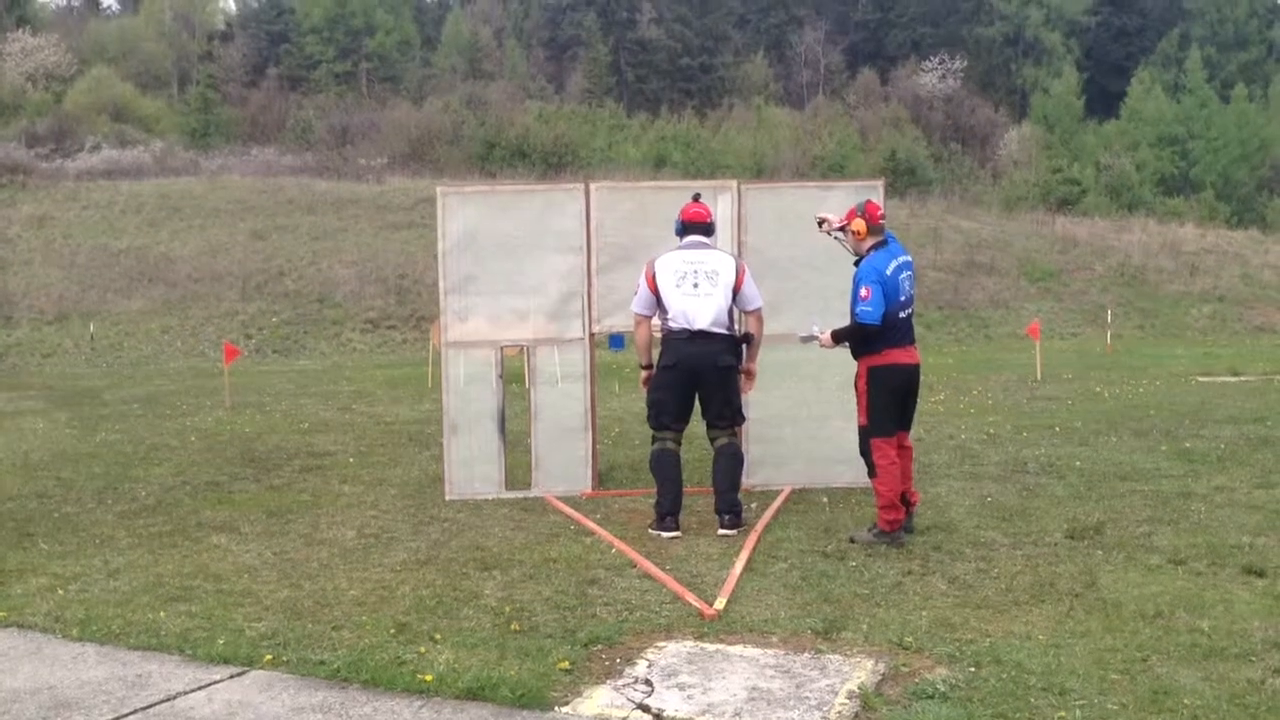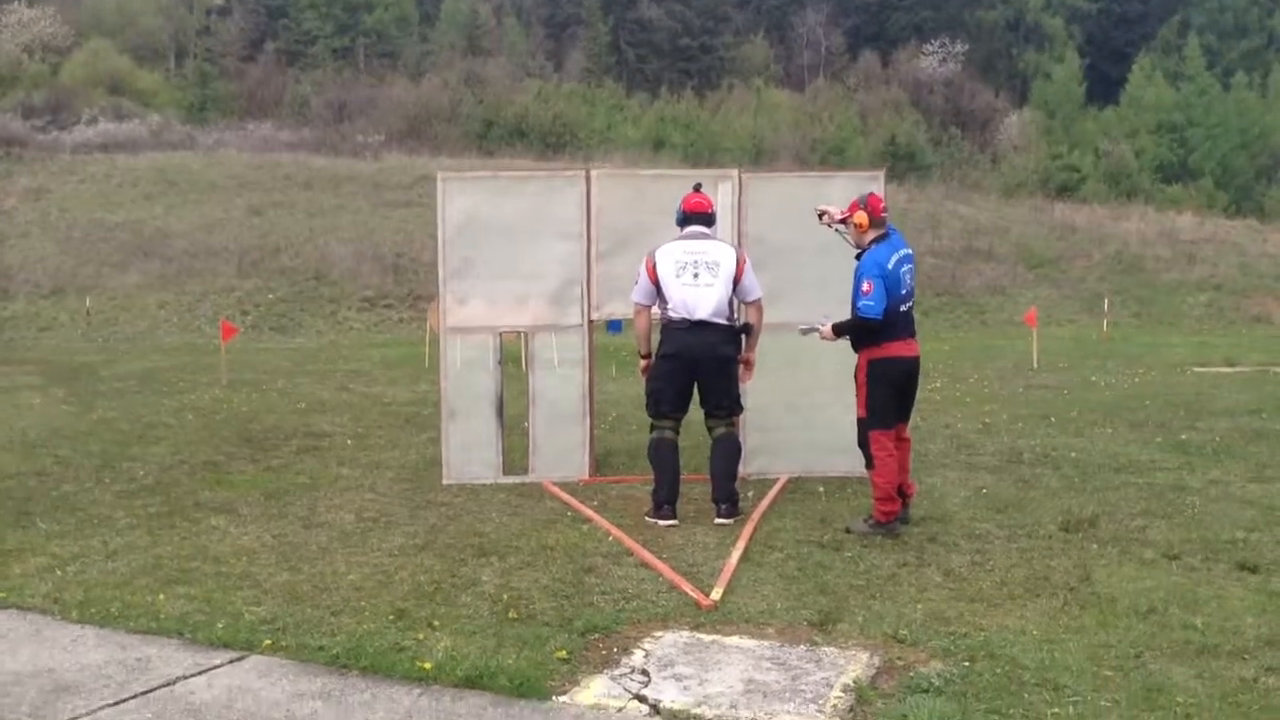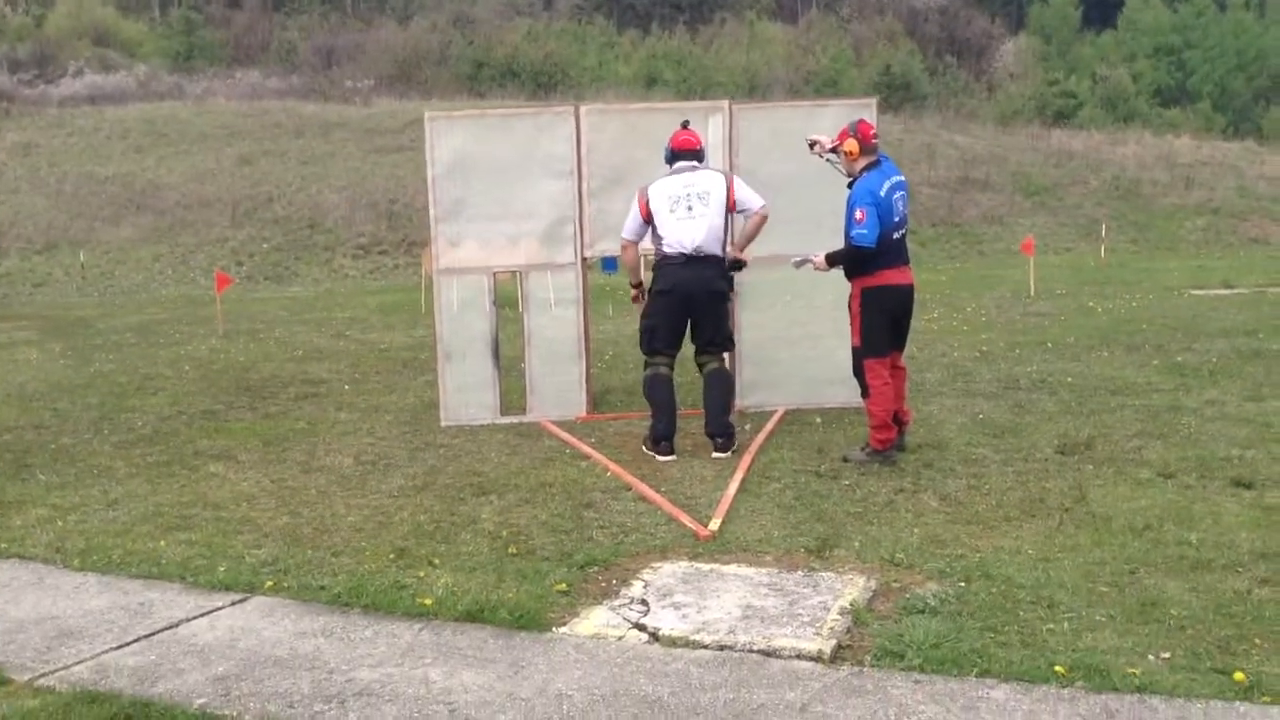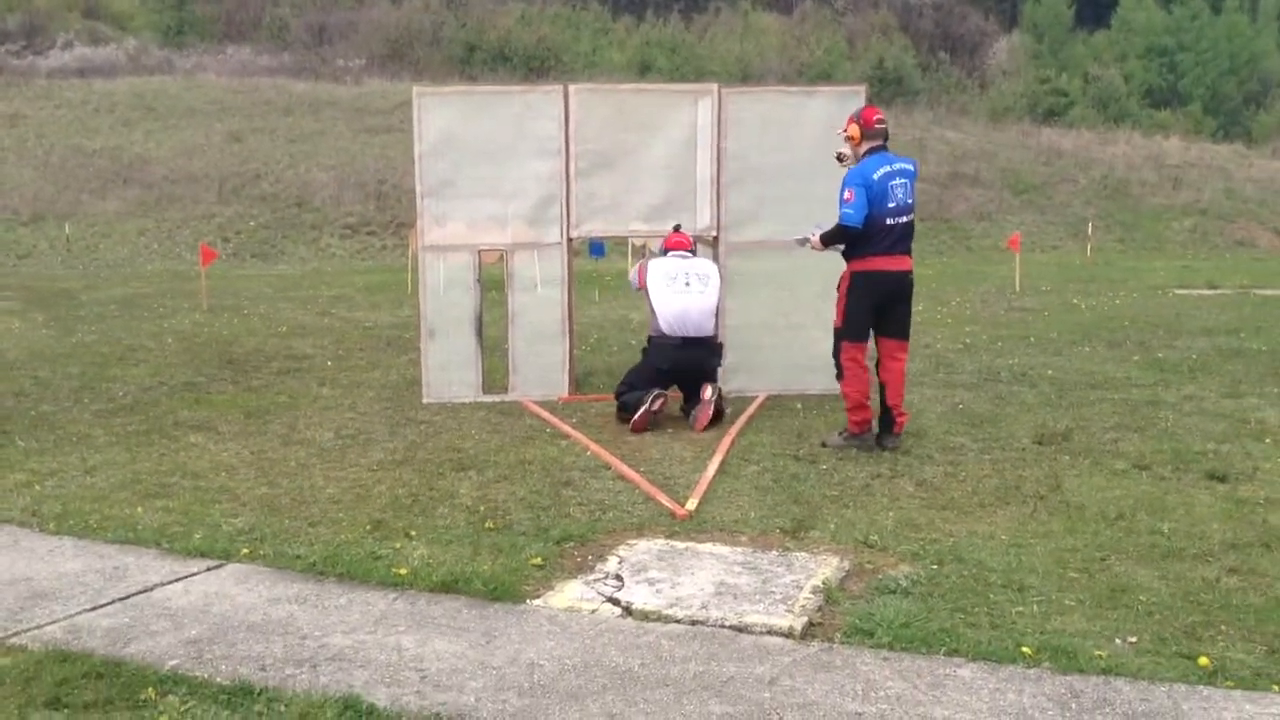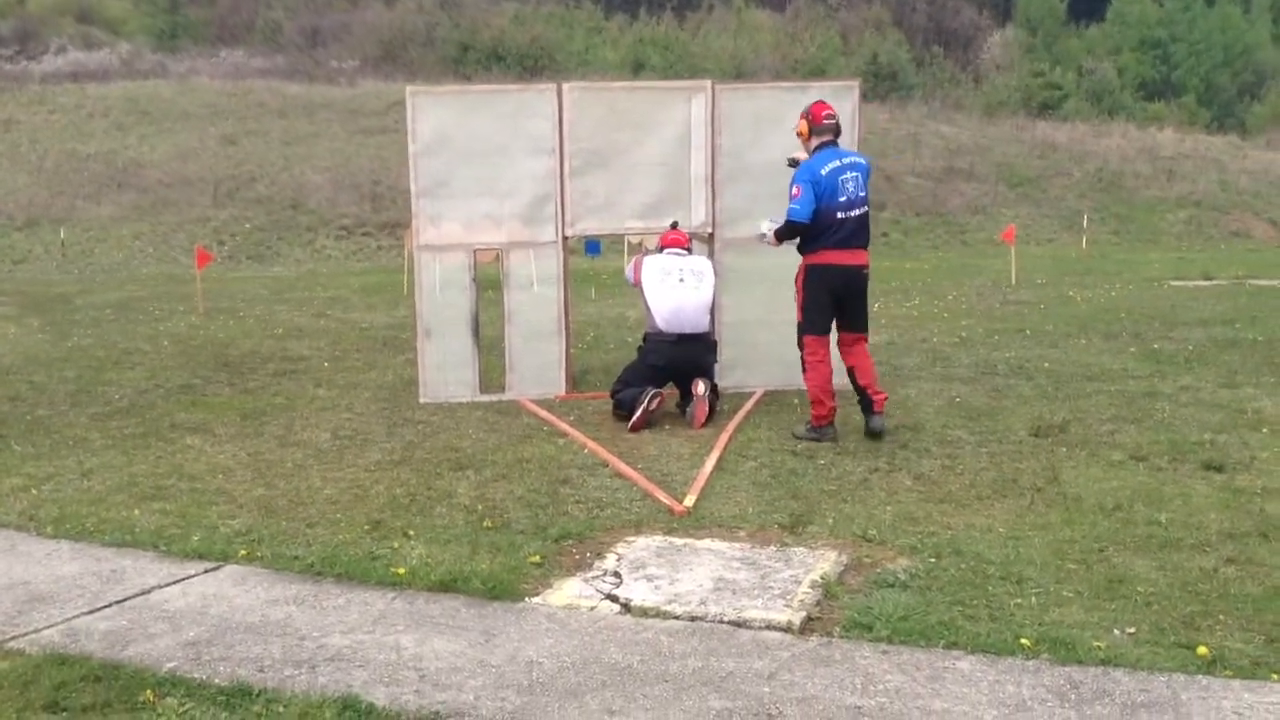
dt=1s
person 1, frame 1
left shoulder: (869, 269)
right shoulder: (898, 251)
left elbow: (867, 324)
right elbow: (879, 236)
left wrist: (836, 337)
right wrist: (841, 225)
left hip: (880, 367)
right hip: (908, 361)
left knee: (880, 446)
right knee: (899, 440)
left ankle: (889, 525)
right ankle: (905, 511)
person 1, frame 2
left shoulder: (871, 262)
right shoulder: (899, 243)
left elbow: (869, 319)
right elbow: (879, 230)
left wrist: (836, 330)
right wrist: (841, 218)
left hip: (880, 360)
right hip: (908, 353)
left knee: (877, 438)
right knee: (897, 432)
left ankle: (885, 516)
right ankle: (901, 502)
person 1, frame 3
left shoulder: (863, 191)
right shoulder: (892, 171)
left elbow: (862, 247)
right elbow: (872, 158)
left wrist: (829, 259)
right wrist: (832, 146)
left hip: (874, 288)
right hip: (903, 282)
left knee: (872, 367)
right knee: (892, 361)
left ankle: (881, 444)
right ankle: (898, 429)
person 1, frame 4
left shoulder: (858, 176)
right shoulder: (907, 167)
left elbow: (850, 227)
left wrist: (823, 240)
left hip: (866, 273)
right hip: (901, 272)
left knee: (849, 350)
right knee: (893, 353)
left ankle: (859, 428)
right ankle: (891, 429)
person 1, frame 5
left shoulder: (808, 172)
right shoulder: (860, 162)
left elbow: (799, 222)
left wrist: (776, 236)
left hip: (821, 267)
right hip: (857, 265)
left knee: (815, 346)
right knee: (855, 342)
left ankle: (823, 422)
right ankle: (873, 410)
person 2, frame 1
left shoulder: (658, 265)
right shoulder: (732, 264)
left elbow: (641, 320)
right elbow: (755, 315)
left wrist: (646, 365)
right wrist: (750, 360)
left hip: (676, 352)
right hip: (720, 352)
left knee: (666, 434)
right knee: (725, 433)
left ankle: (667, 518)
right ankle: (729, 516)
person 2, frame 2
left shoulder: (659, 255)
right shoulder: (733, 255)
left elbow: (641, 310)
right elbow: (754, 307)
left wrist: (645, 354)
right wrist: (749, 350)
left hip: (675, 341)
right hip: (719, 342)
left knee: (664, 424)
right knee: (723, 423)
left ankle: (664, 506)
right ankle: (725, 505)
person 2, frame 3
left shoulder: (651, 190)
right shoulder: (722, 181)
left elbow: (627, 245)
right elbow: (760, 212)
left wrist: (636, 284)
right wrist: (737, 249)
left hip: (670, 276)
right hip: (711, 275)
left knee: (658, 361)
right knee: (713, 358)
left ankle: (662, 441)
right ankle: (721, 437)
person 2, frame 4
left shoulder: (650, 266)
right shoulder: (710, 268)
left elbow: (635, 279)
left hip: (664, 351)
right hip: (704, 352)
left knee: (625, 396)
right knee: (697, 401)
left ankle: (647, 401)
right ankle: (705, 403)
person 2, frame 5
left shoulder: (645, 263)
right shoulder: (705, 265)
left elbow: (631, 274)
left hip: (660, 347)
right hip: (699, 349)
left knee: (621, 394)
right knee: (698, 397)
left ankle: (643, 399)
right ankle: (700, 399)
